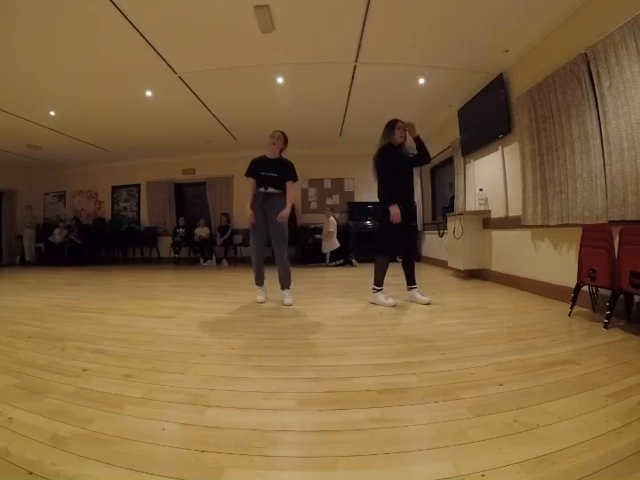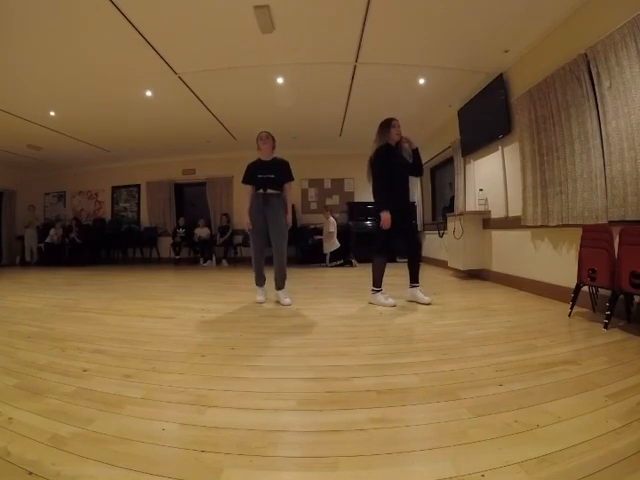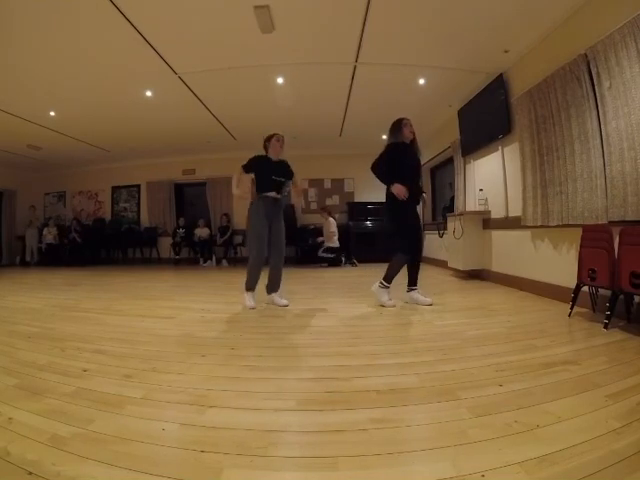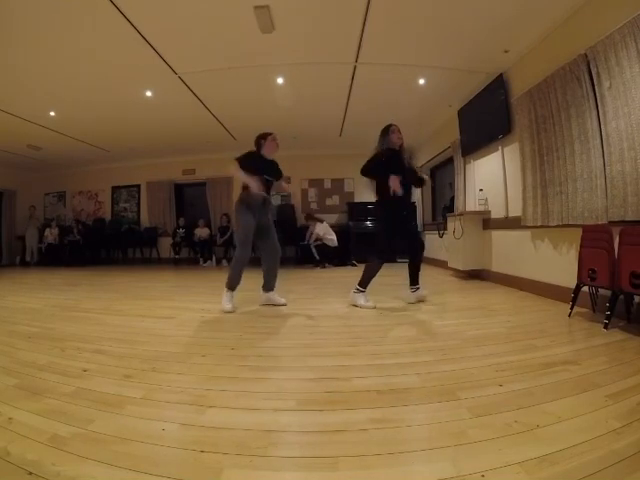
dt=0.7s
person 1, frame 1
left shoulder: (403, 155)
right shoulder: (384, 153)
left elbow: (425, 159)
right elbow: (384, 181)
left wrist: (416, 136)
right wrist: (392, 204)
left hip: (407, 206)
right hip: (391, 207)
left knee: (409, 247)
right knee: (385, 247)
left ankle: (412, 289)
right ankle: (377, 291)
person 1, frame 2
left shoulder: (400, 155)
right shoulder: (381, 154)
left elbow: (418, 172)
right elbow: (378, 185)
left wrist: (413, 148)
right wrist: (383, 210)
left hip: (404, 208)
right hip: (388, 209)
left knee: (414, 245)
right knee: (383, 248)
left ankle: (414, 288)
right ankle: (376, 292)
person 1, frame 3
left shoulder: (411, 151)
right shoulder: (395, 148)
right elbow: (376, 167)
left wrist: (420, 192)
right wrist: (391, 184)
left hip: (409, 206)
right hip: (398, 205)
left knee: (415, 247)
right knee: (407, 246)
left ankle: (412, 291)
right ankle: (383, 286)
person 1, frame 4
left shoulder: (403, 159)
right shoulder: (385, 155)
left elbow: (415, 180)
right elbow: (365, 170)
left wrist: (421, 179)
right wrist: (390, 178)
left hip: (403, 210)
right hip: (389, 210)
left knee: (417, 246)
right knee: (384, 250)
left ankle: (414, 290)
right ankle: (359, 292)
person 2, frame 1
left shoulder: (287, 165)
right shoulder: (256, 162)
left elbow: (290, 189)
right elbow: (251, 186)
left wrist: (287, 208)
right wrist: (248, 207)
left hip: (277, 203)
right hip: (259, 203)
left knee: (280, 247)
right knee: (257, 247)
left ankle: (286, 289)
right ankle: (260, 287)
person 2, frame 2
left shoulder: (282, 164)
right shoulder: (252, 167)
left elbow: (287, 190)
right elbow: (249, 192)
left wrist: (289, 212)
right wrist: (247, 214)
left hip: (277, 204)
right hip: (258, 205)
left knee: (280, 248)
right knee: (257, 249)
left ankle: (280, 289)
right ankle: (260, 288)
person 2, frame 3
left shoulder: (284, 165)
right shoulder: (259, 161)
left elbow: (293, 181)
right elbow: (240, 172)
left wrist: (298, 192)
right wrist: (236, 187)
left hip: (276, 210)
right hip: (259, 209)
left knee: (279, 253)
right knee: (259, 252)
left ankle: (273, 293)
right ankle: (249, 292)
person 2, frame 4
left shoulder: (275, 166)
right shoulder: (253, 157)
left elbow: (280, 184)
right elbow: (233, 169)
left wrist: (286, 188)
right wrist: (249, 180)
left hip: (264, 208)
right hip: (246, 206)
left knee: (274, 251)
right knee: (243, 252)
left ankle: (268, 292)
right ankle: (229, 293)
